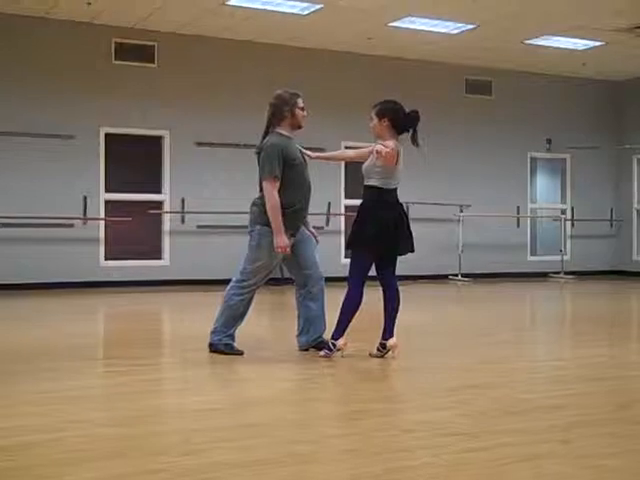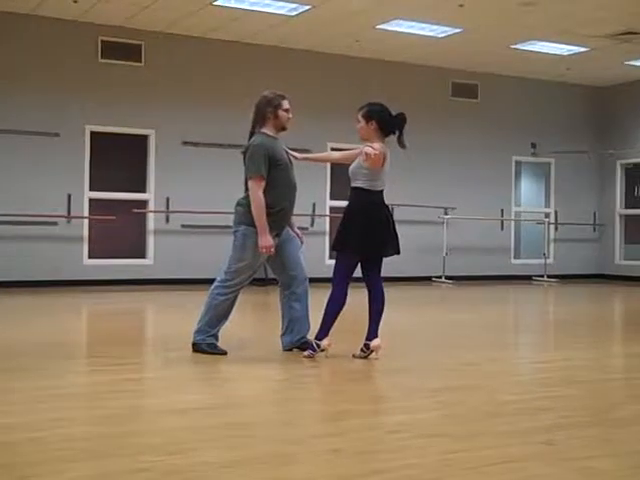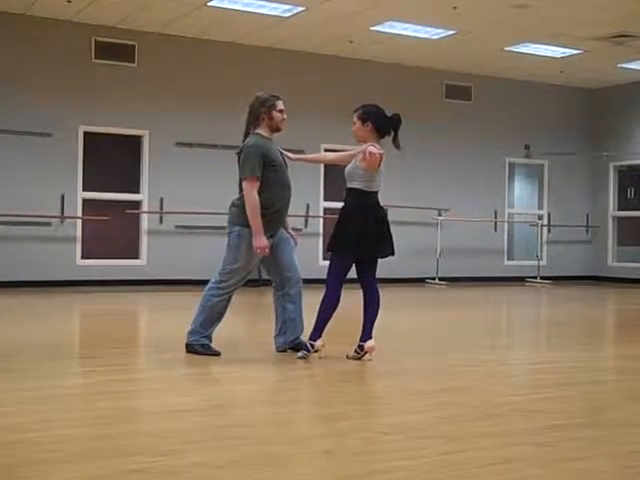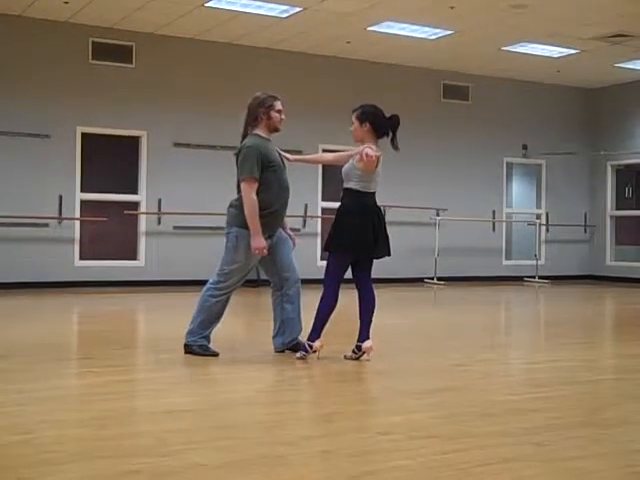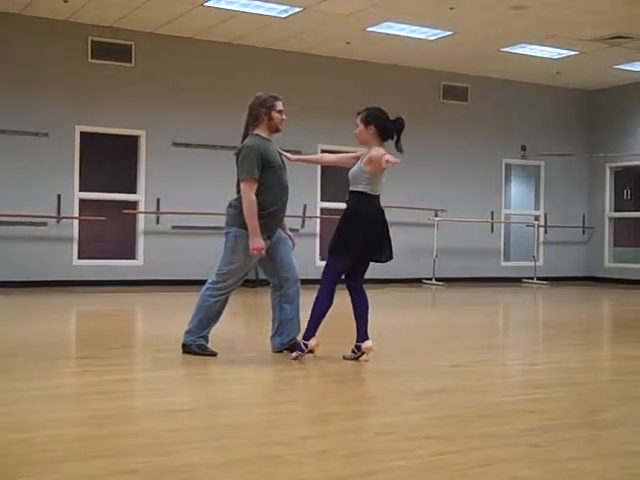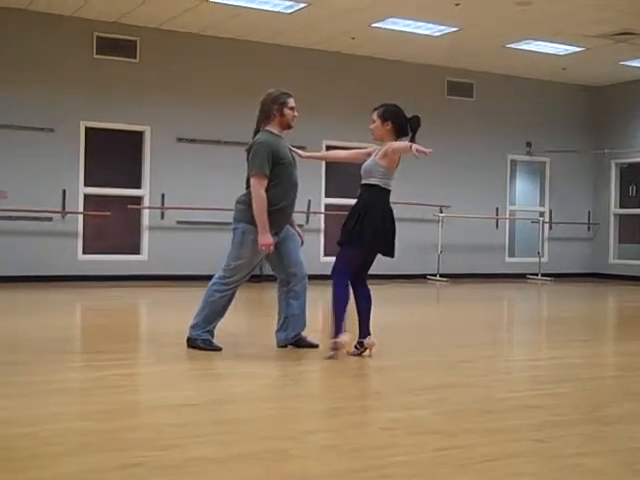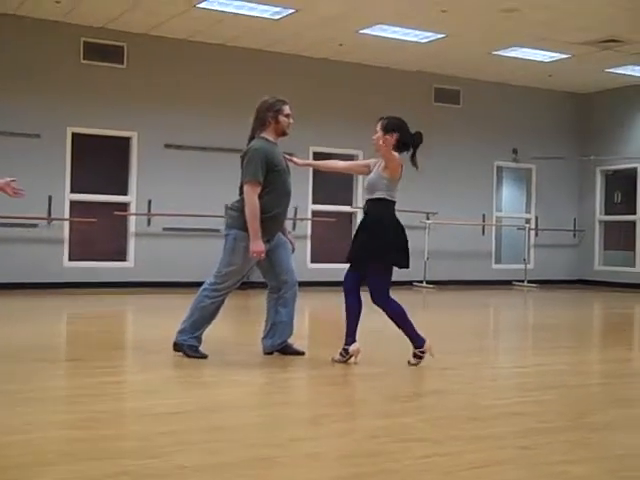
dt=0.5s
person 1, frame 1
left shoulder: (290, 144)
right shoulder: (274, 145)
right elbow: (270, 191)
left wrist: (305, 225)
right wrist: (278, 233)
left hip: (295, 228)
right hip: (270, 228)
left knee: (312, 280)
right knee: (246, 284)
left ankle: (312, 338)
right ankle: (220, 338)
person 1, frame 2
left shoulder: (276, 145)
right shoulder: (260, 145)
right elbow: (255, 191)
left wrist: (291, 226)
right wrist: (263, 233)
left hip: (280, 229)
right hip: (255, 229)
left knee: (296, 281)
right knee: (231, 283)
left ankle: (295, 338)
right ankle: (203, 338)
person 1, frame 3
left shoulder: (271, 146)
right shoulder: (254, 146)
right elbow: (250, 192)
left wrist: (286, 227)
right wrist: (257, 234)
left hip: (274, 230)
right hip: (249, 229)
left knee: (290, 281)
right knee: (225, 284)
left ankle: (289, 339)
right ankle: (197, 338)
person 1, frame 4
left shoulder: (269, 146)
right shoulder: (252, 147)
right elbow: (248, 193)
left wrist: (284, 228)
right wrist: (256, 235)
left hip: (273, 230)
right hip: (247, 230)
left knee: (288, 282)
right knee: (223, 285)
left ankle: (287, 339)
right ankle: (195, 339)
person 1, frame 5
left shoulder: (270, 146)
right shoulder: (253, 147)
right elbow: (247, 193)
left wrist: (284, 228)
right wrist: (254, 235)
left hip: (272, 231)
right hip: (246, 231)
left knee: (288, 282)
right knee: (222, 285)
left ankle: (285, 339)
right ankle: (194, 339)
person 1, frame 6
left shoulder: (281, 143)
right shoulder: (264, 143)
right elbow: (257, 189)
left wrist: (292, 225)
right wrist: (263, 232)
left hip: (280, 227)
right hip: (254, 226)
left knee: (295, 277)
right knee: (229, 280)
left ankle: (290, 334)
right ankle: (199, 333)
person 1, frame 7
left shoulder: (275, 150)
right shoulder: (259, 150)
right elbow: (250, 195)
left wrist: (284, 232)
right wrist: (255, 238)
left hip: (271, 233)
right hip: (247, 231)
left knee: (286, 284)
right knee: (220, 286)
left ankle: (276, 340)
right ankle: (186, 338)
person 2, frame 1
left shoulder: (390, 147)
right shoulder: (384, 147)
right elbow: (349, 154)
left wrist: (382, 153)
right wrist: (315, 155)
left hip: (376, 216)
right hip: (388, 217)
left knee: (356, 280)
right knee: (388, 279)
left ankle: (337, 338)
right ankle: (387, 338)
person 2, frame 2
left shoulder: (376, 150)
right shoulder: (369, 150)
left elbow: (374, 161)
right elbow: (335, 156)
left wrist: (370, 155)
right wrist: (302, 157)
left hip: (363, 217)
right hip: (373, 219)
left knee: (340, 281)
right knee: (373, 281)
left ankle: (321, 338)
right ankle: (372, 338)
person 2, frame 3
left shoulder: (371, 152)
right shoulder: (363, 153)
left elbow: (371, 157)
right elbow: (329, 157)
left wrist: (371, 153)
right wrist: (296, 157)
left hip: (357, 218)
right hip: (369, 219)
left knee: (334, 282)
right knee: (368, 282)
left ankle: (315, 339)
right ankle: (366, 339)
person 2, frame 4
left shoulder: (367, 153)
right shoulder: (360, 153)
left elbow: (369, 155)
right elbow: (327, 158)
left wrist: (367, 152)
right wrist: (294, 158)
left hip: (353, 218)
right hip: (366, 220)
left knee: (331, 282)
right knee: (363, 282)
left ankle: (314, 339)
right ankle: (363, 340)
person 2, frame 5
left shoulder: (374, 155)
right shoulder: (365, 156)
left elbow: (381, 155)
right elbow: (331, 158)
left wrist: (387, 157)
right wrist: (296, 158)
left hip: (359, 221)
right hip: (367, 222)
left knee: (328, 281)
right knee: (354, 282)
left ankle: (309, 338)
right ankle: (362, 340)
person 2, frame 6
left shoulder: (390, 150)
right shoulder: (376, 151)
left elbow: (400, 145)
right elbow: (342, 154)
left wrist: (410, 146)
right wrist: (307, 155)
left hip: (371, 215)
right hip: (371, 216)
left knee: (340, 274)
right knee: (357, 278)
left ankle: (339, 334)
right ankle: (364, 337)
person 2, frame 7
left shoulder: (392, 162)
right shoulder: (376, 164)
left elbow: (390, 156)
right elbow: (341, 165)
left wrist: (387, 149)
right wrist: (306, 163)
left hip: (383, 230)
right hip: (372, 229)
left knee: (379, 295)
right knee: (351, 285)
left ankle: (419, 343)
right ankle: (349, 343)
